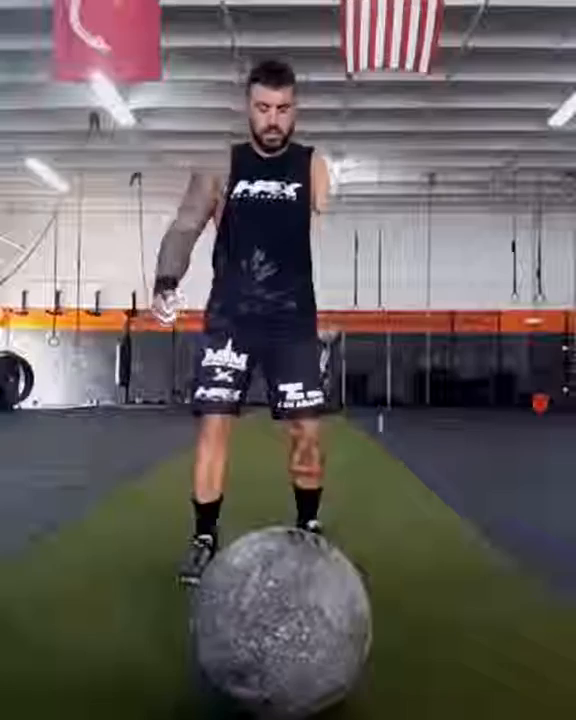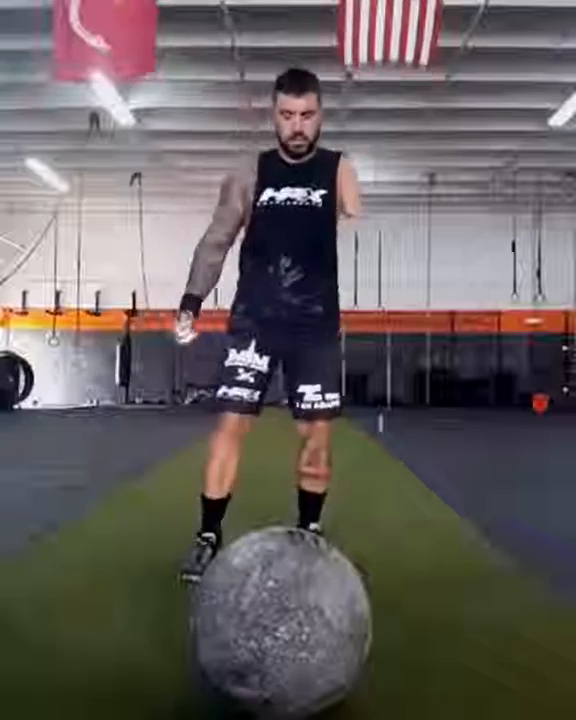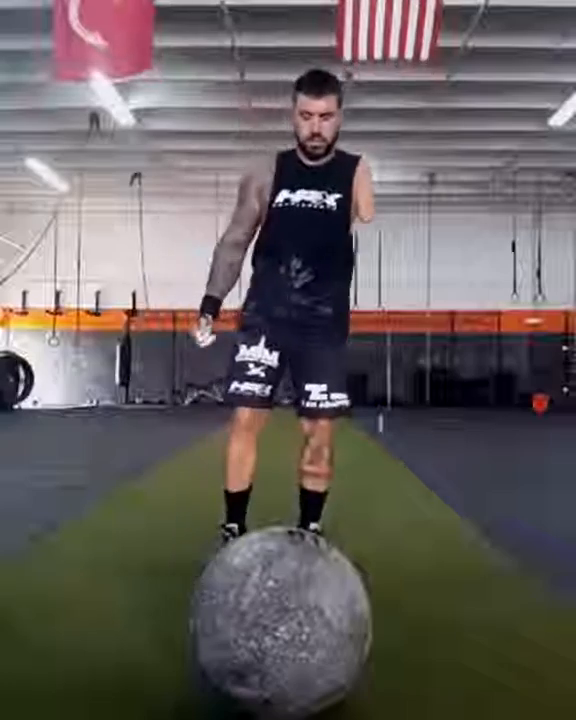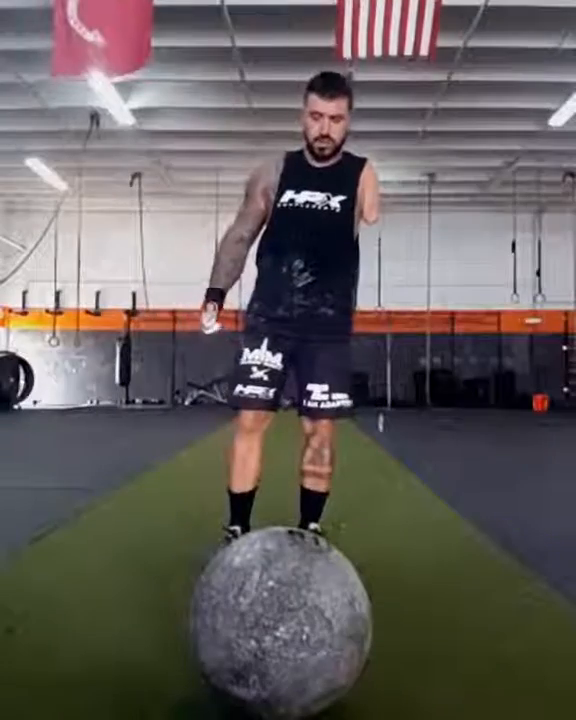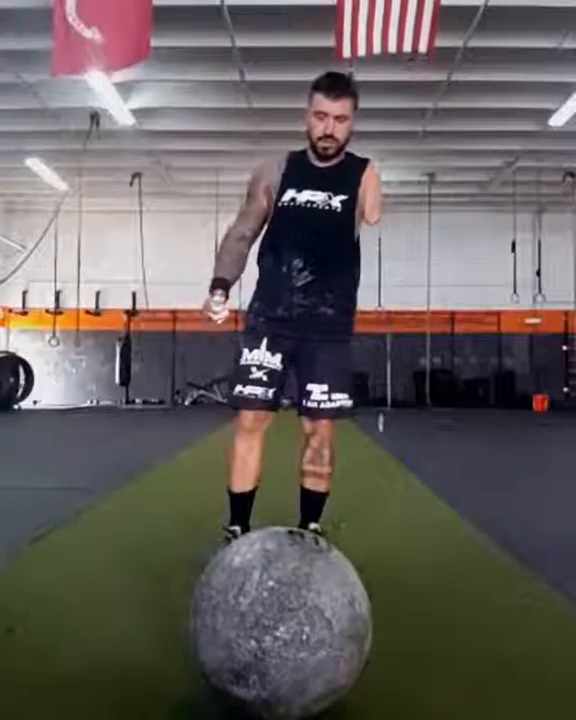
dt=0.2s
person 1, frame 1
left shoulder: (311, 164)
right shoulder: (221, 167)
right elbow: (185, 228)
right wrist: (165, 283)
left hip: (294, 318)
right hip: (230, 316)
left knee: (306, 429)
right knee: (214, 425)
left ankle: (309, 529)
right ankle: (205, 538)
person 1, frame 2
left shoulder: (339, 170)
right shoulder: (249, 174)
right elbow: (217, 239)
right wrist: (191, 301)
left hip: (316, 322)
right hip: (254, 318)
left knee: (317, 431)
right knee: (231, 423)
left ankle: (308, 534)
right ankle: (209, 536)
person 1, frame 3
left shoulder: (355, 172)
right shoulder: (266, 173)
right elbow: (235, 241)
right wrist: (210, 303)
left hip: (324, 324)
right hip: (265, 316)
left knee: (319, 429)
right knee: (245, 420)
left ankle: (309, 531)
right ankle: (233, 530)
person 1, frame 4
left shoulder: (362, 175)
right shoulder: (273, 173)
right elbow: (240, 237)
right wrist: (215, 293)
left hip: (328, 325)
right hip: (269, 317)
left knee: (320, 429)
right knee: (250, 421)
left ankle: (309, 533)
right ankle: (237, 532)
person 1, frame 5
left shoulder: (364, 176)
right shoulder: (275, 172)
right elbow: (242, 233)
right wrist: (220, 285)
left hip: (328, 326)
right hip: (269, 317)
left knee: (320, 430)
right knee: (250, 421)
left ankle: (309, 533)
right ankle: (236, 533)
